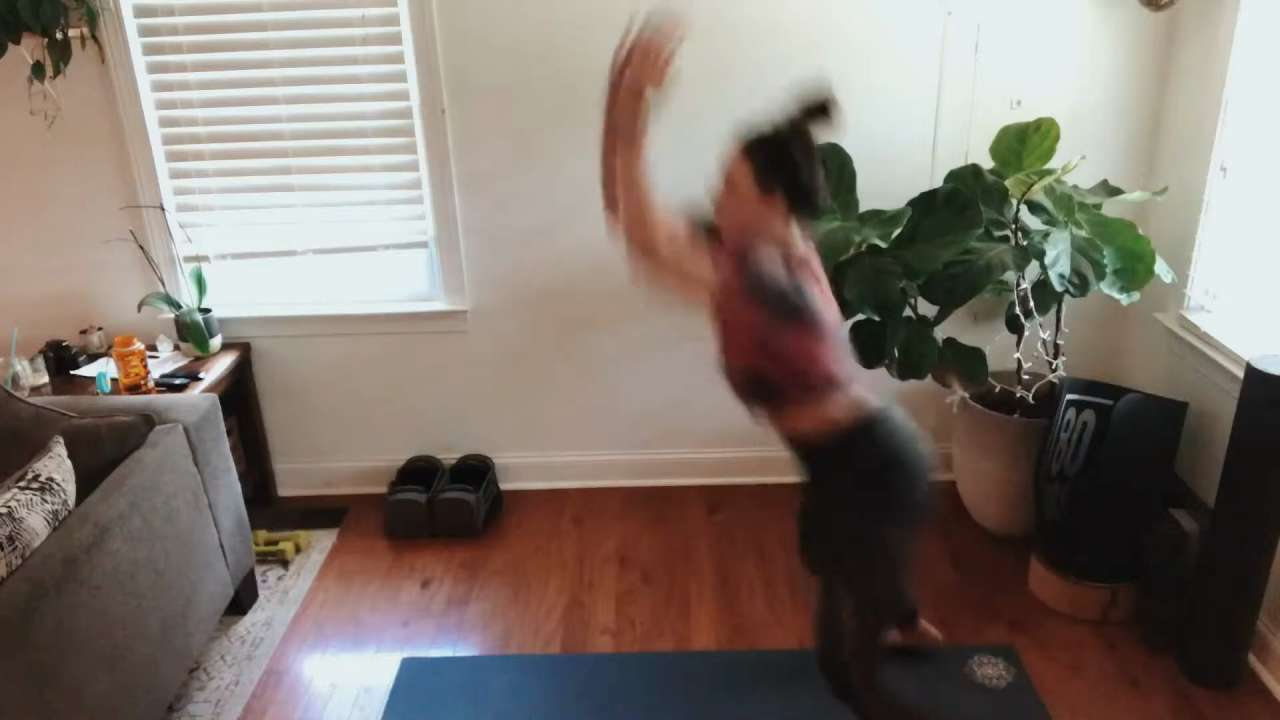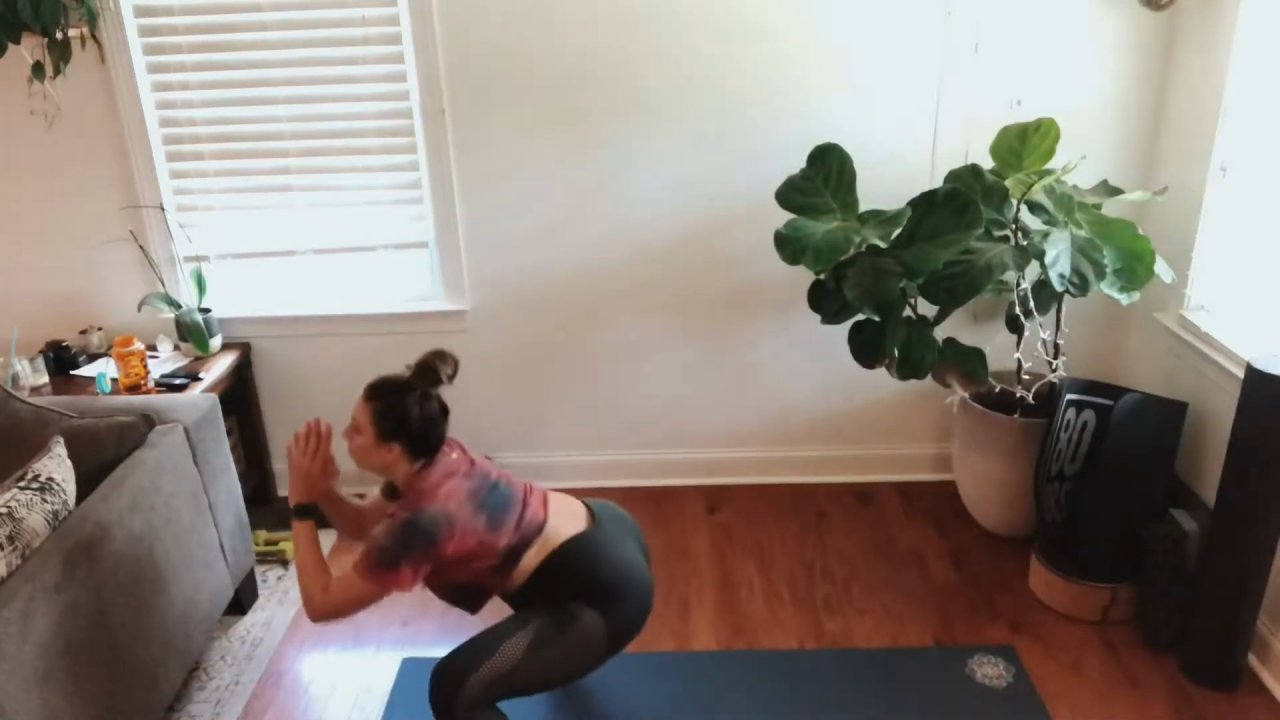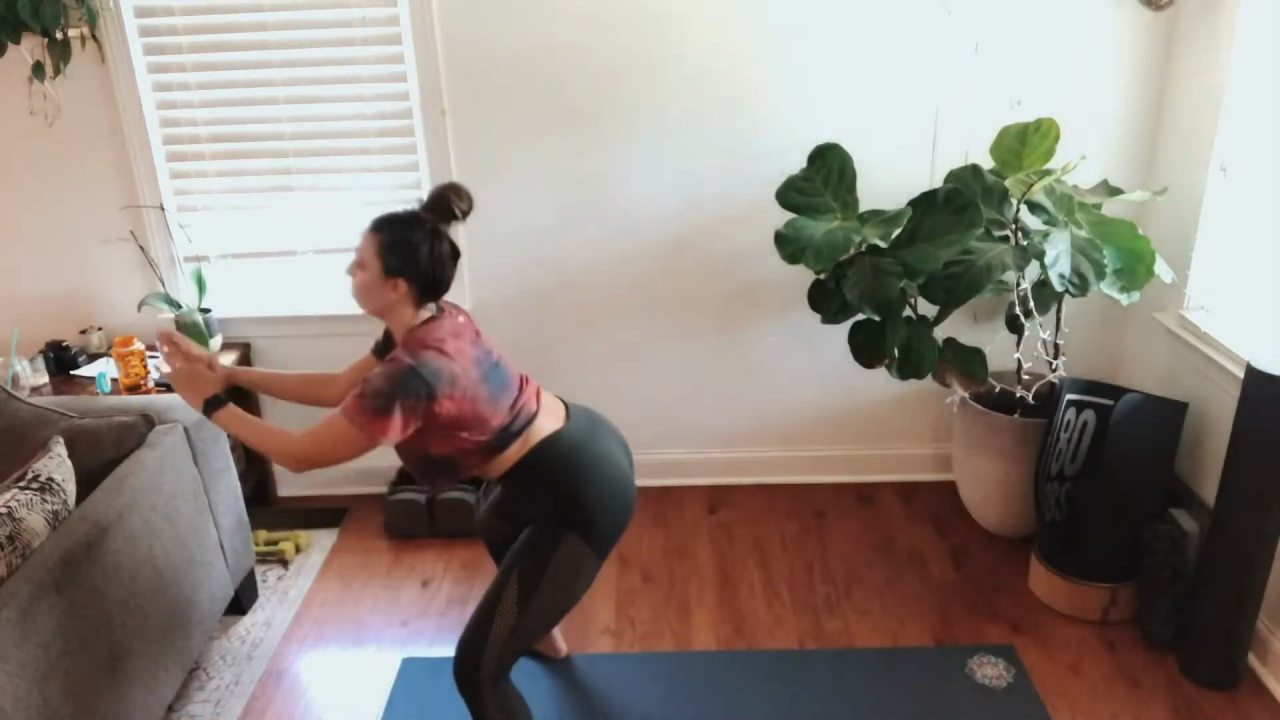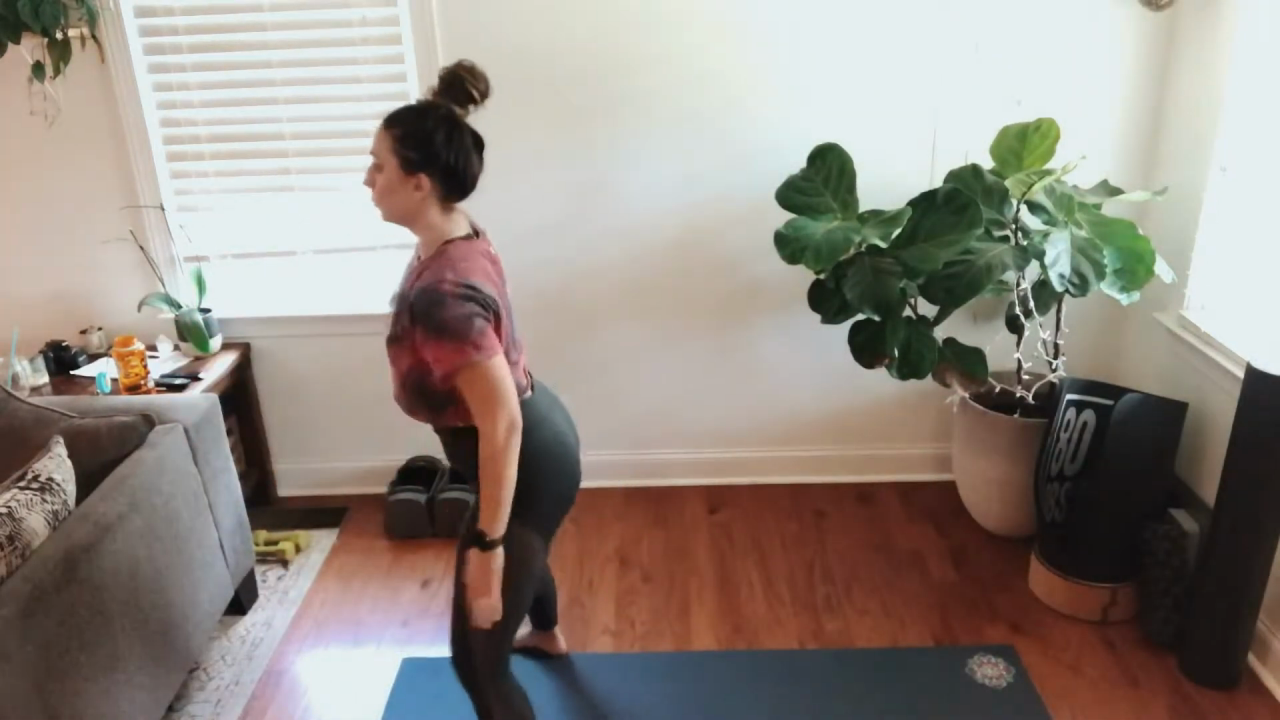
dt=1s
person 1, frame 1
left shoulder: (766, 278)
right shoulder: (746, 249)
left elbow: (650, 248)
right elbow: (624, 206)
left wrist: (629, 130)
right wrist: (625, 114)
left hip: (872, 471)
right hip: (848, 453)
left knee: (844, 660)
right knee: (821, 551)
right ankle: (907, 624)
person 1, frame 2
left shoulder: (417, 522)
right shoulder: (437, 459)
left elbow: (321, 604)
right elbow: (362, 524)
left wrist: (302, 506)
right wrist: (323, 492)
left hip: (607, 594)
right ankle: (547, 645)
person 1, frame 3
left shoulder: (411, 374)
right shoulder: (433, 322)
left elbow: (300, 453)
right elbow: (340, 387)
left wrist: (212, 404)
right wrist: (230, 373)
left hip: (585, 496)
right hip: (588, 447)
left knee: (477, 668)
right knee: (497, 528)
right ankle: (542, 632)
person 1, frame 4
left shoulder: (441, 292)
right shoulder: (461, 240)
left elbow: (501, 425)
left wrist: (485, 544)
left hip: (529, 464)
right hip: (543, 432)
left knee: (476, 657)
right knee: (521, 552)
right ankle: (547, 634)
